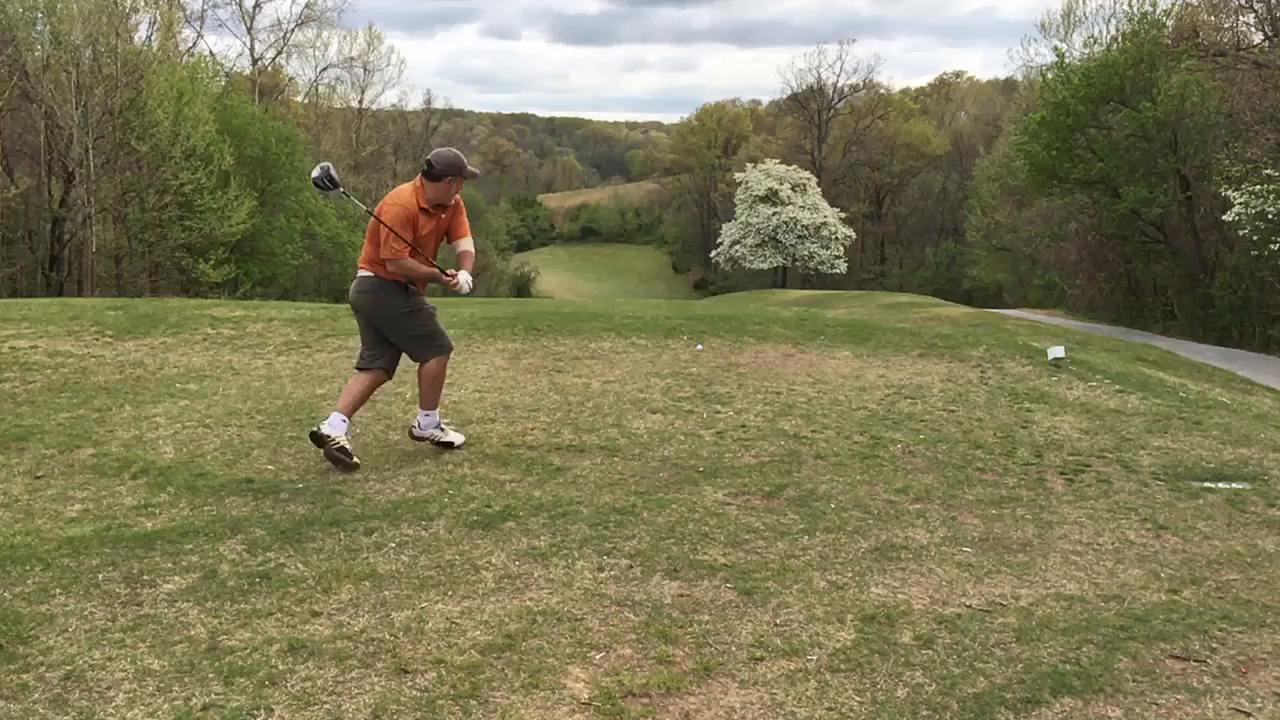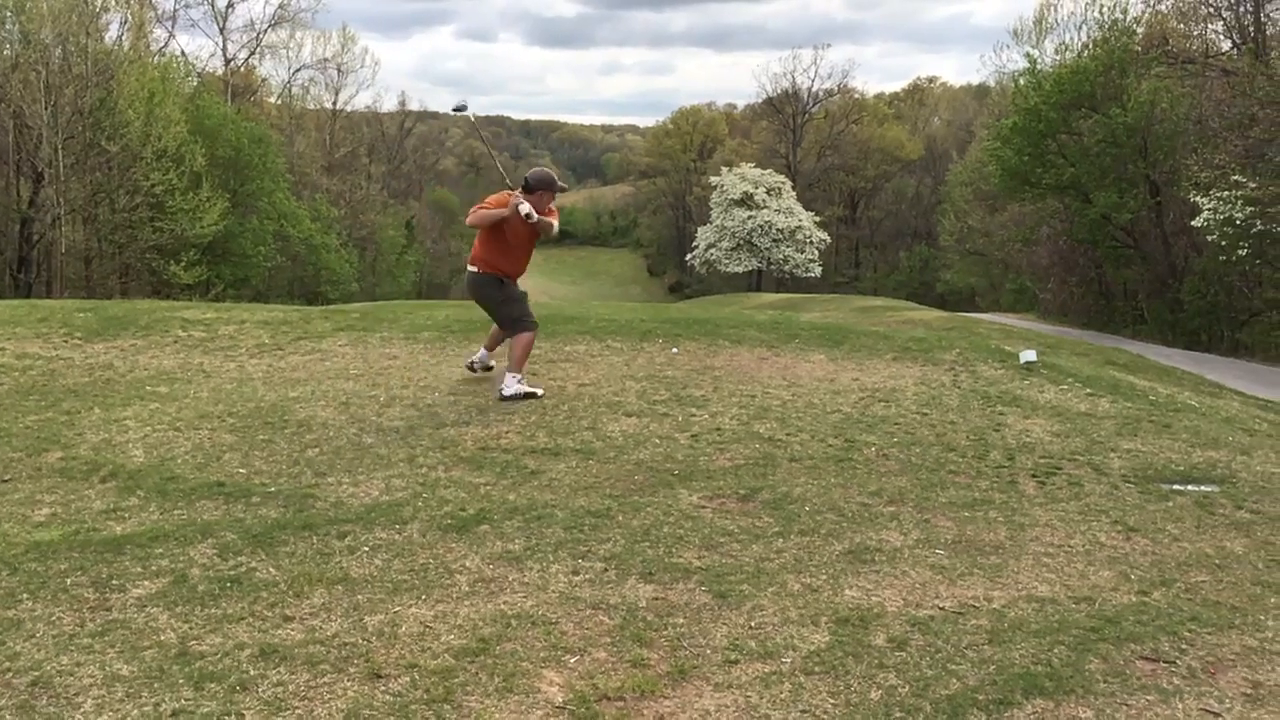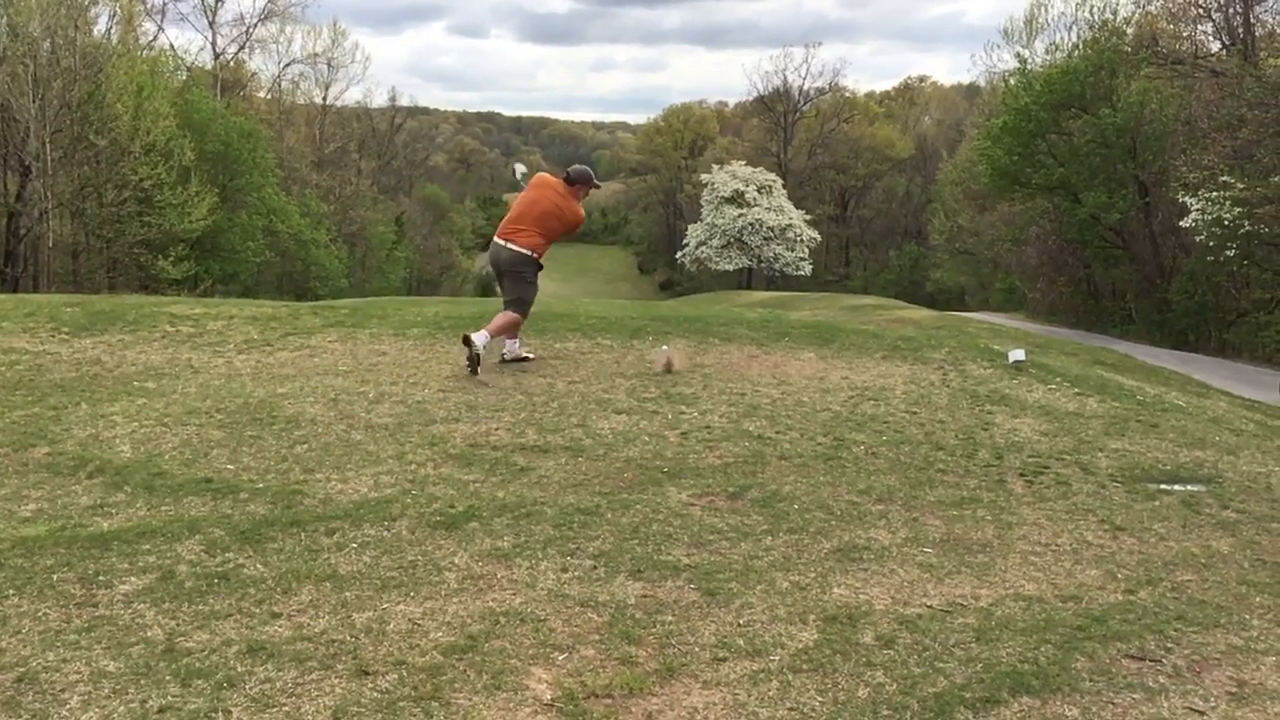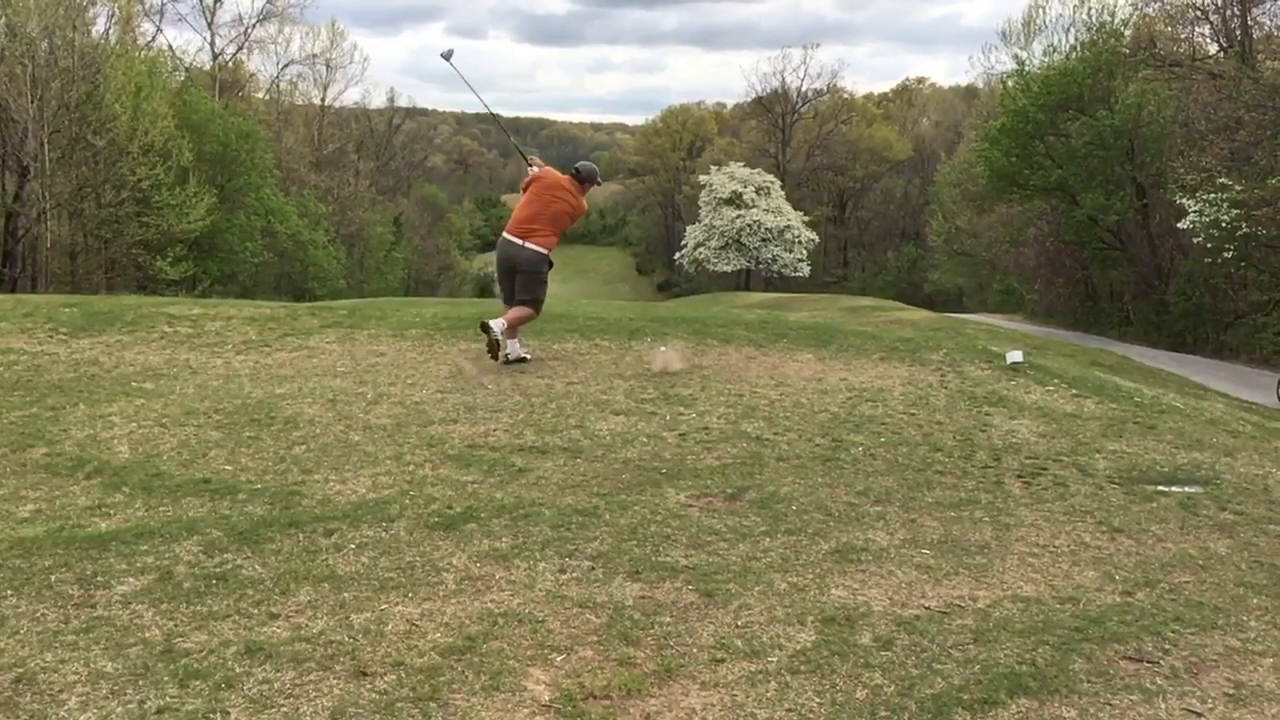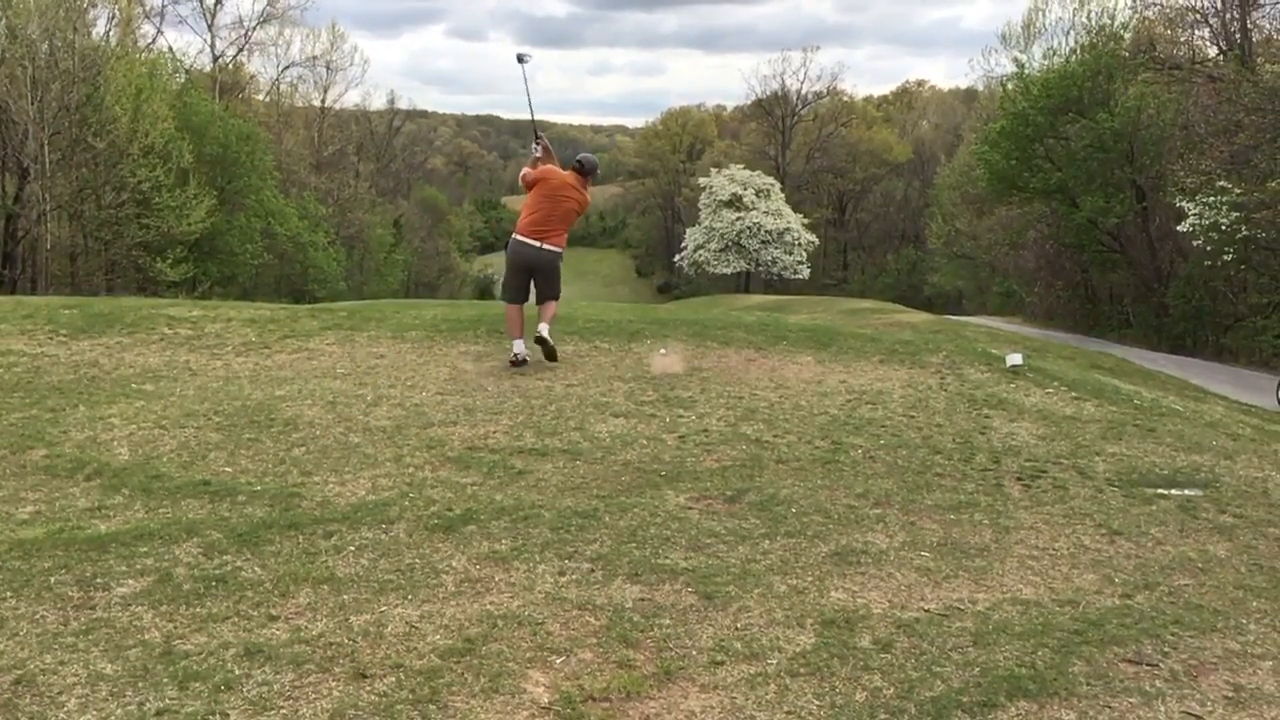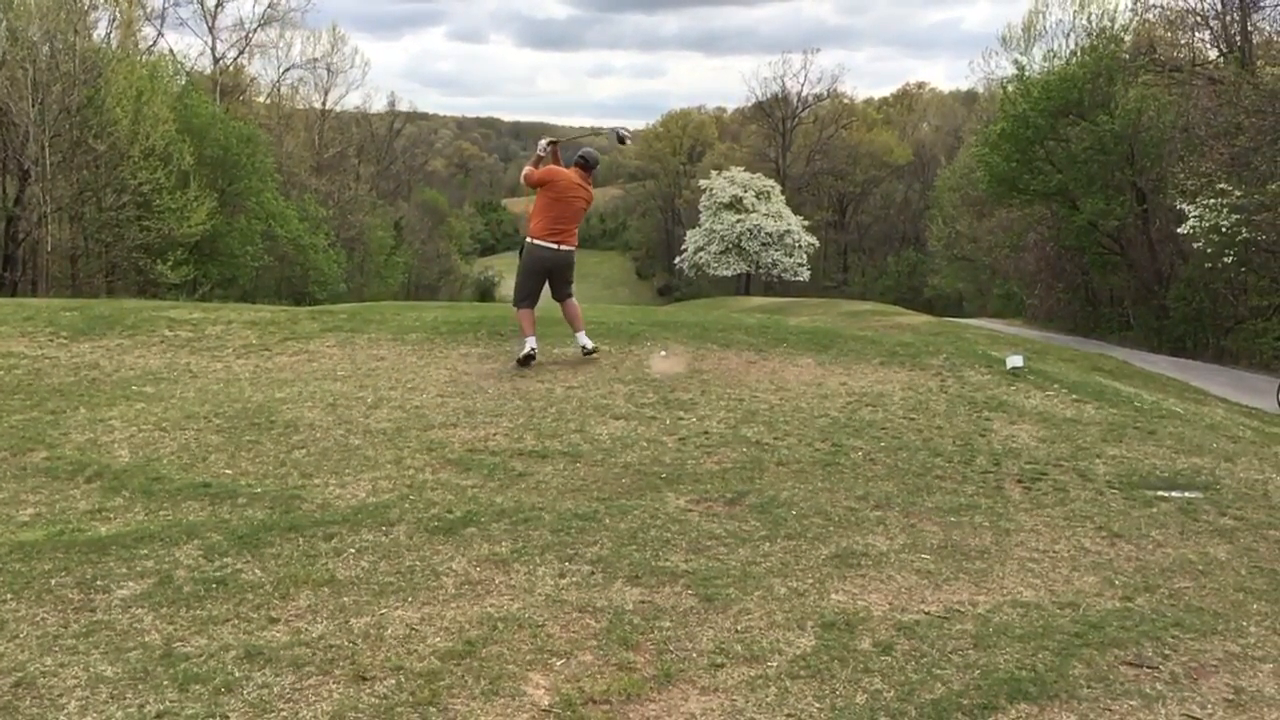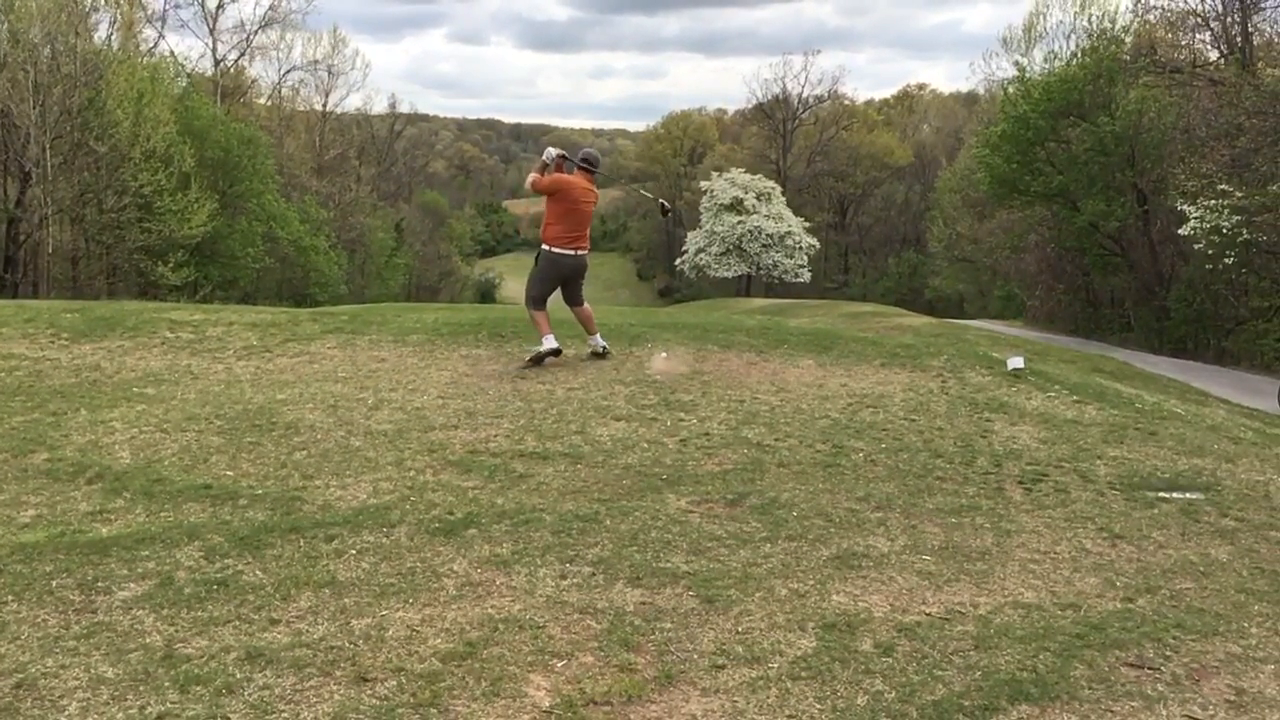
dt=0.7s
person 1, frame 1
left shoulder: (450, 202)
right shoulder: (401, 205)
left elbow: (463, 241)
right elbow: (395, 263)
left wrist: (465, 270)
right wrist: (439, 277)
right hip: (385, 290)
left knee: (375, 367)
right knee: (437, 351)
left ankle: (334, 431)
right ankle: (428, 424)
person 1, frame 2
left shoulder: (545, 210)
right shoulder: (500, 201)
left elbow: (550, 229)
right elbow: (472, 221)
left wrist: (533, 216)
right wrist: (508, 213)
left hip: (500, 277)
right hip: (486, 278)
left knee: (512, 321)
right knee: (525, 327)
left ankle: (481, 357)
right ankle: (511, 385)
person 1, frame 3
left shoulder: (541, 179)
right shoulder: (576, 214)
left hip: (497, 247)
right hip: (521, 257)
left knee: (514, 301)
right knee: (517, 311)
left ankle: (512, 349)
right ankle: (479, 339)
person 1, frame 4
left shoulder: (547, 175)
right shoulder: (580, 206)
left elbow: (525, 187)
left hip: (507, 244)
right hip: (534, 255)
left knee: (511, 301)
right knee: (530, 307)
left ankle: (512, 349)
right ankle: (497, 325)
person 1, frame 5
left shoulder: (548, 174)
right shoulder: (583, 199)
left elbow: (524, 178)
left wrist: (536, 155)
right wrist: (548, 151)
left hip: (520, 245)
right hip: (550, 253)
left knee: (514, 299)
right knee: (549, 298)
left ankle: (518, 349)
right ankle: (543, 330)
person 1, frame 6
left shoulder: (554, 174)
right shoulder: (588, 192)
left elbow: (526, 177)
left wrist: (540, 154)
right wrist: (554, 154)
left hip: (537, 249)
right hip: (565, 253)
left knee: (524, 301)
right knee: (565, 296)
left ankle: (530, 344)
right ankle: (583, 340)
person 1, frame 7
left shoulder: (563, 182)
right shoulder: (592, 192)
left elbow: (531, 183)
left wrist: (545, 160)
right wrist: (557, 165)
left hip: (553, 255)
right hip: (579, 257)
left knee: (534, 300)
right knee: (576, 301)
left ankle: (548, 342)
right ankle: (598, 343)
